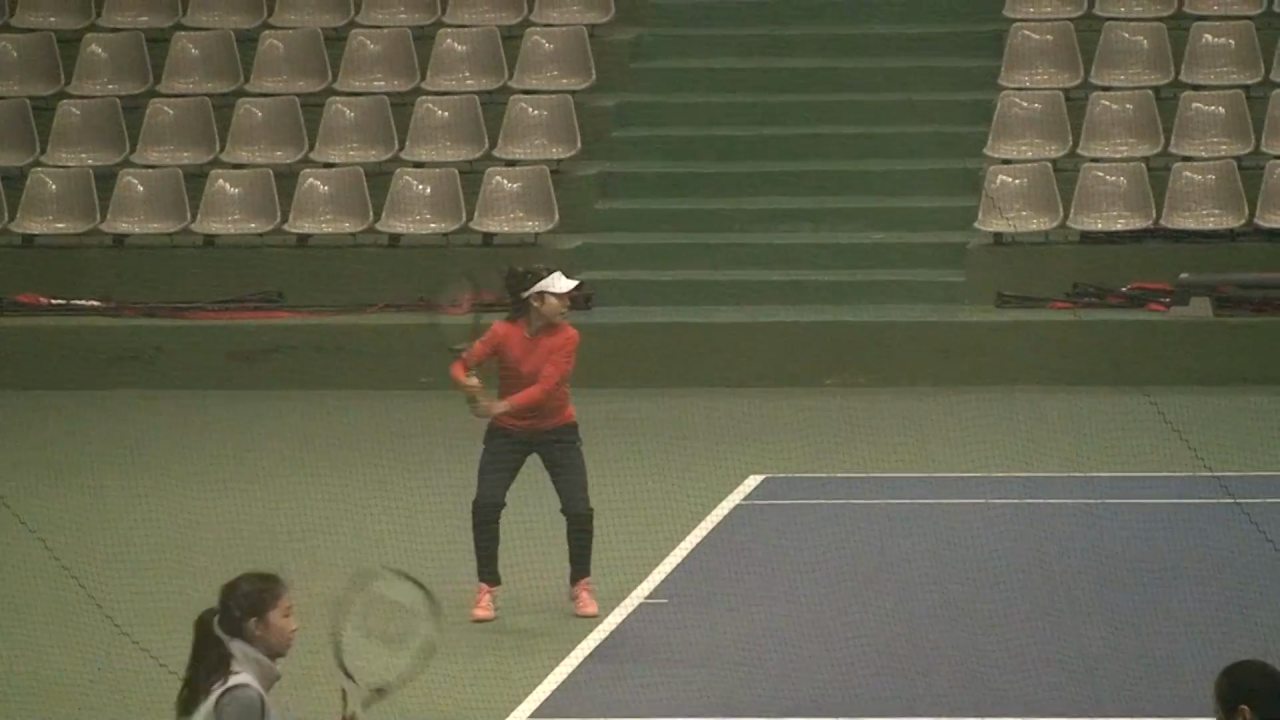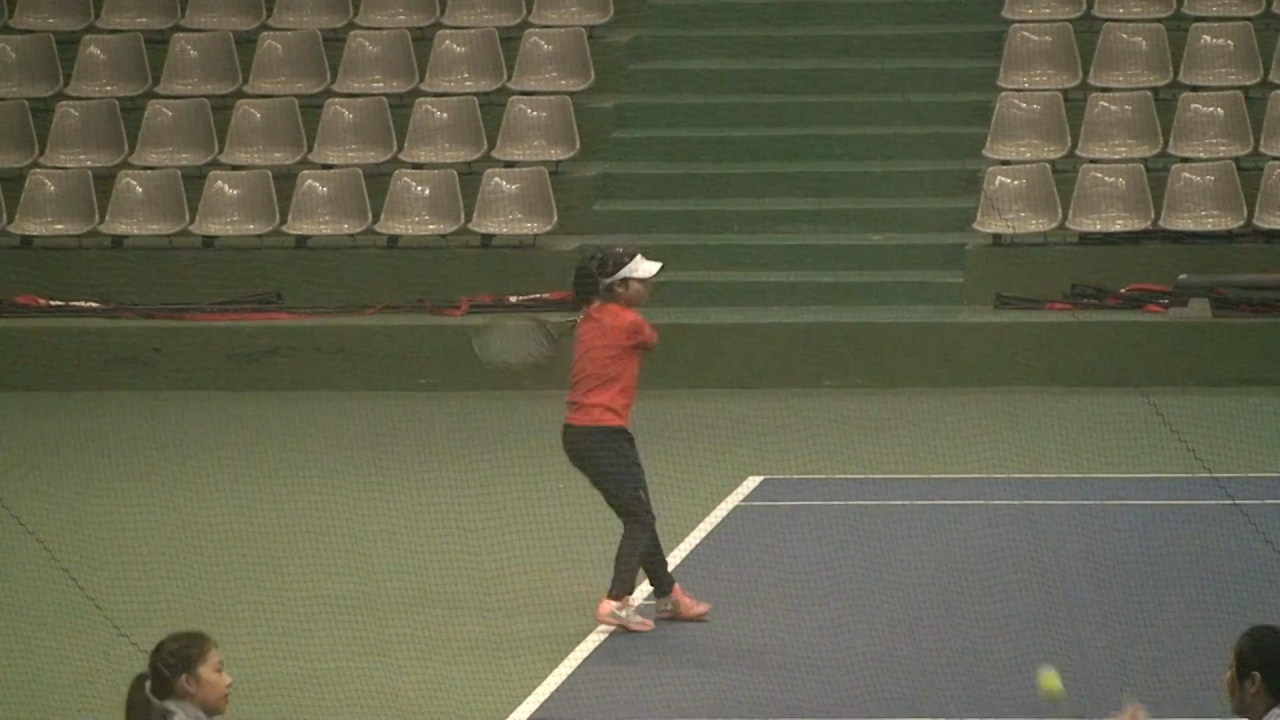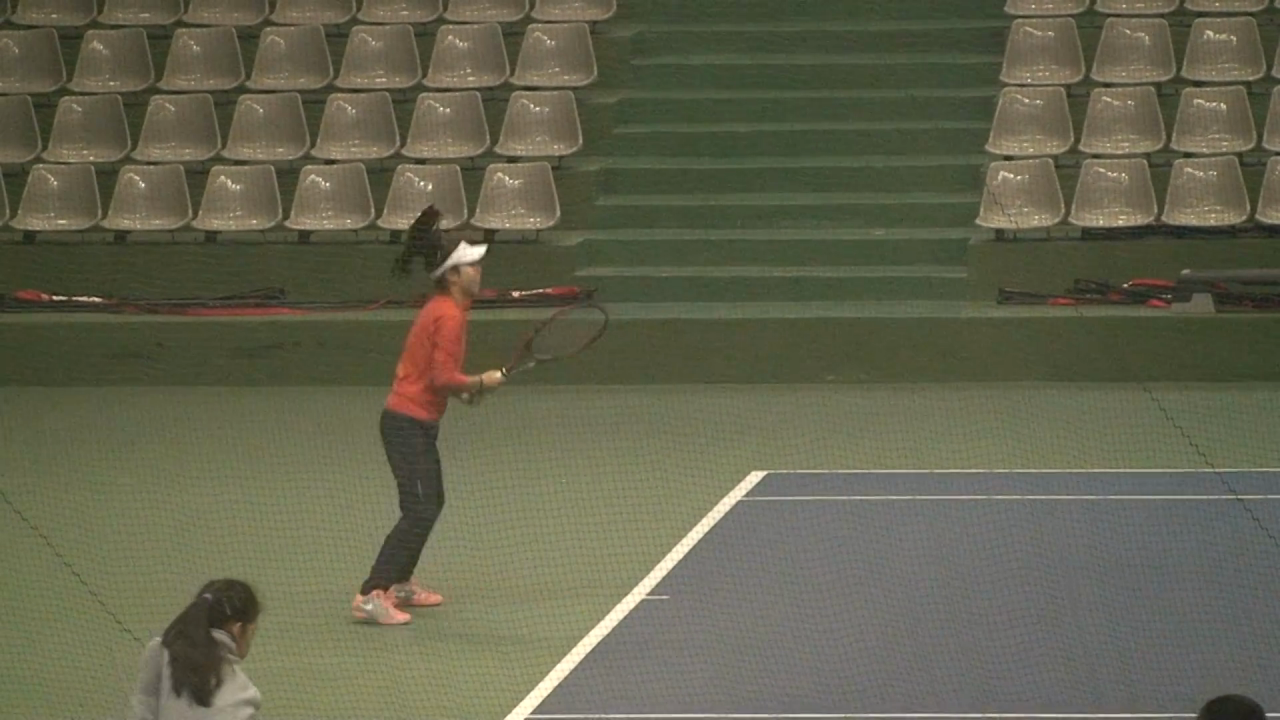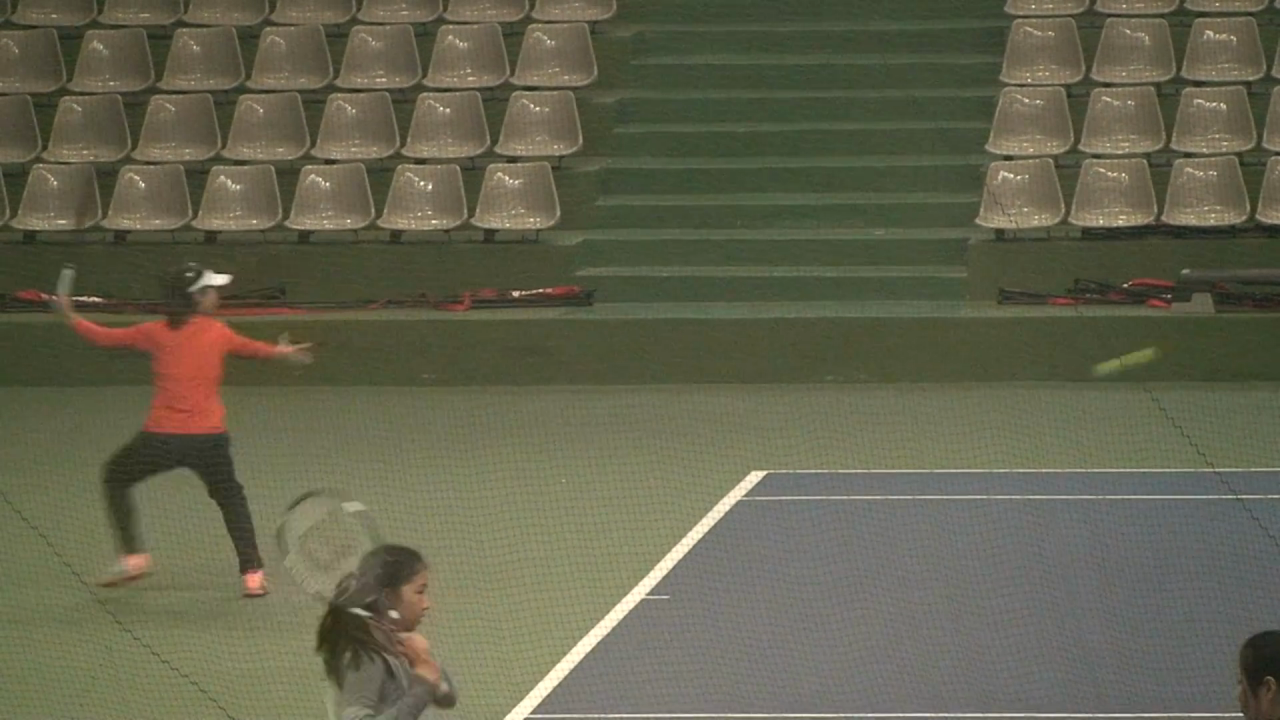
dt=1s
person 1, frame 1
left shoulder: (567, 338)
right shoulder: (503, 331)
left elbow: (543, 389)
right elbow: (463, 364)
left wrist: (502, 406)
right wrist: (466, 382)
left hip: (557, 431)
right hip: (507, 431)
left knee: (578, 509)
right knee: (486, 504)
left ankle: (580, 585)
right ankle: (488, 587)
person 1, frame 2
left shoulder: (594, 318)
right shoulder: (628, 322)
right elbow: (649, 342)
left hip: (578, 432)
right hip: (601, 435)
left knee: (638, 510)
right knee: (639, 516)
left ankle: (669, 594)
right ankle: (616, 603)
person 1, frame 3
left shoulder: (439, 308)
right shoulder: (450, 315)
right elbow: (442, 377)
left wrist: (464, 387)
right wrist: (481, 382)
left hip: (409, 420)
right hip: (409, 424)
left knee: (429, 502)
right knee: (419, 513)
left ankle: (400, 583)
right ankle: (369, 596)
person 1, frame 4
left shoulder: (155, 332)
right shoulder: (220, 333)
left elbow: (101, 337)
right elbow: (252, 349)
left wrist: (68, 313)
right wrist: (284, 352)
left hip: (161, 438)
right hip: (208, 439)
left knee: (115, 479)
right knee: (230, 499)
left ankle: (133, 555)
right ankle: (253, 574)
